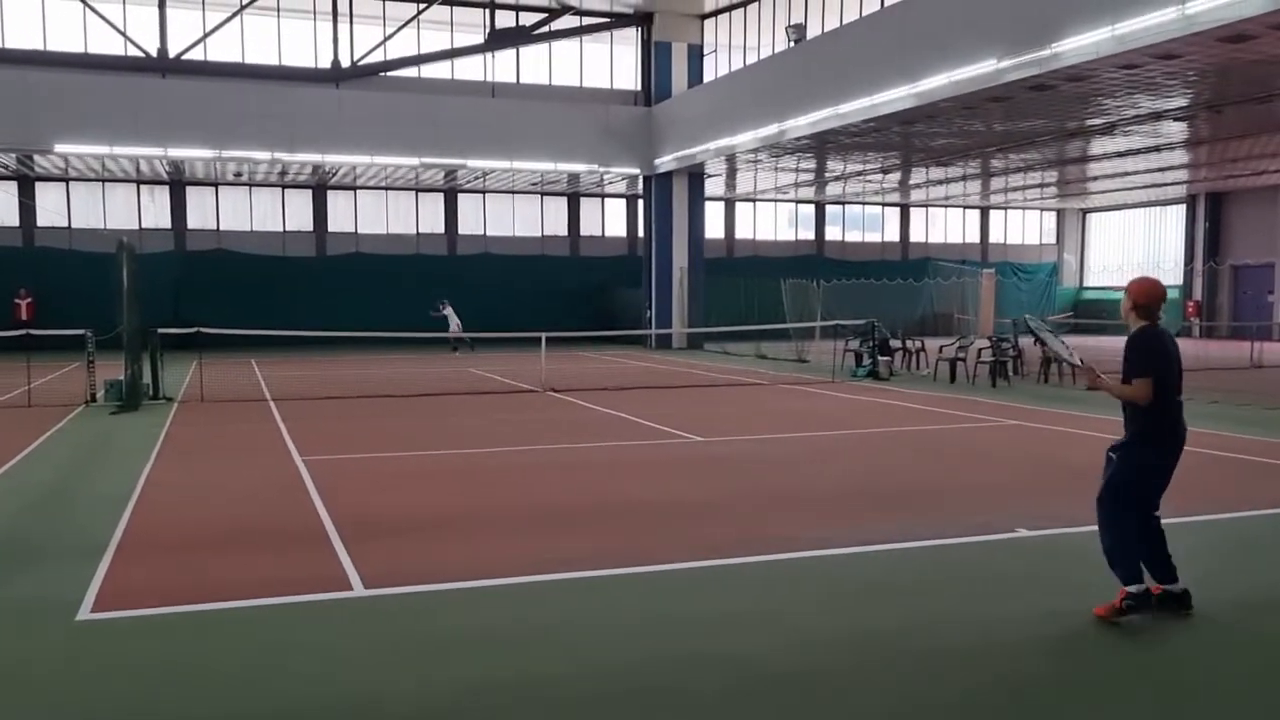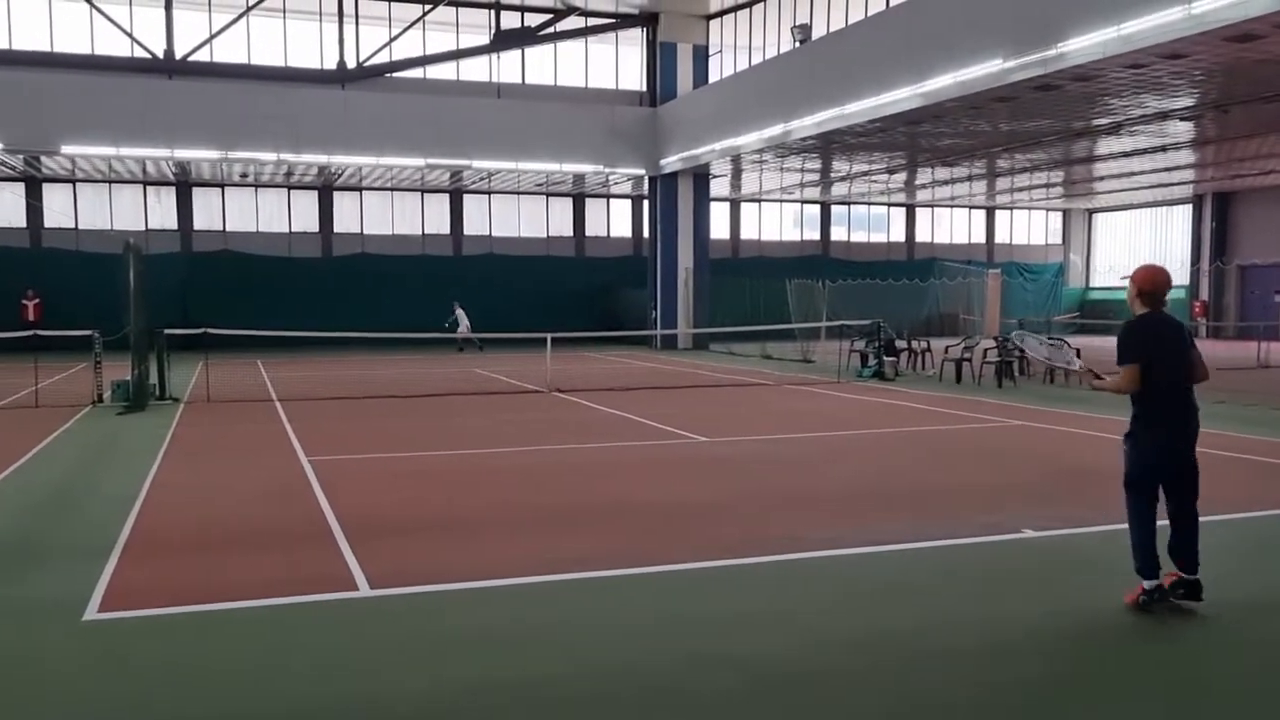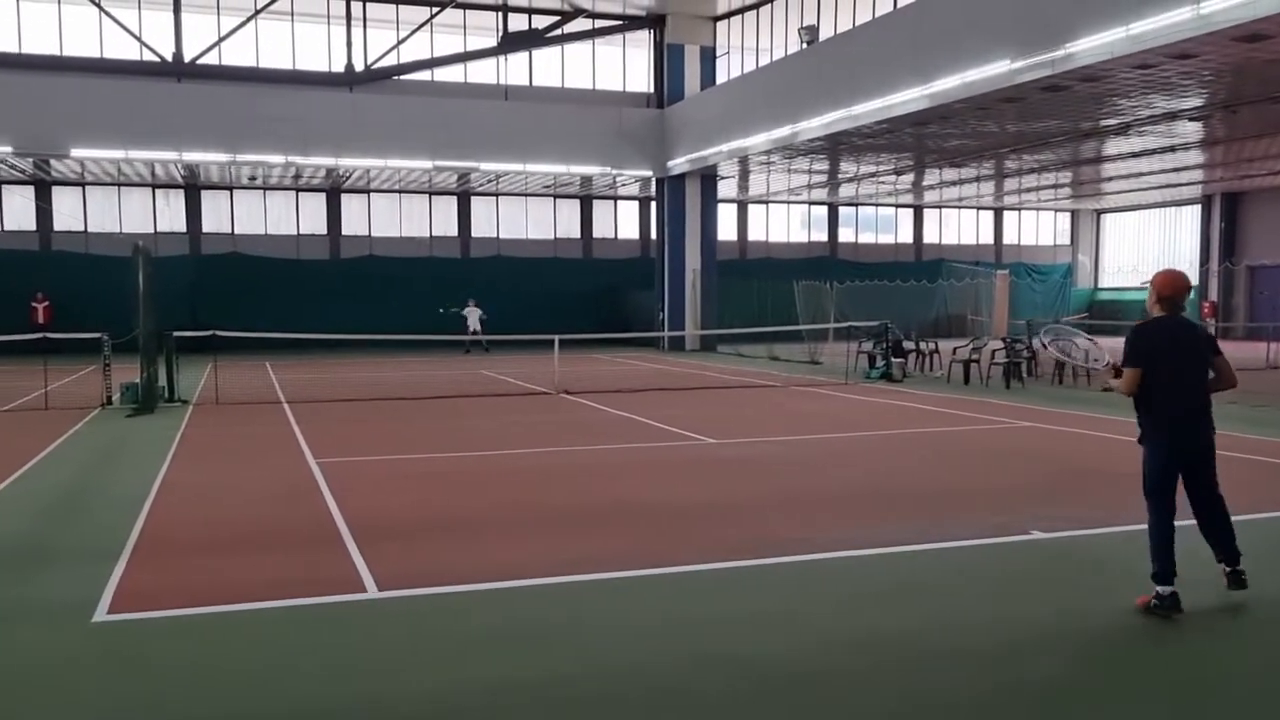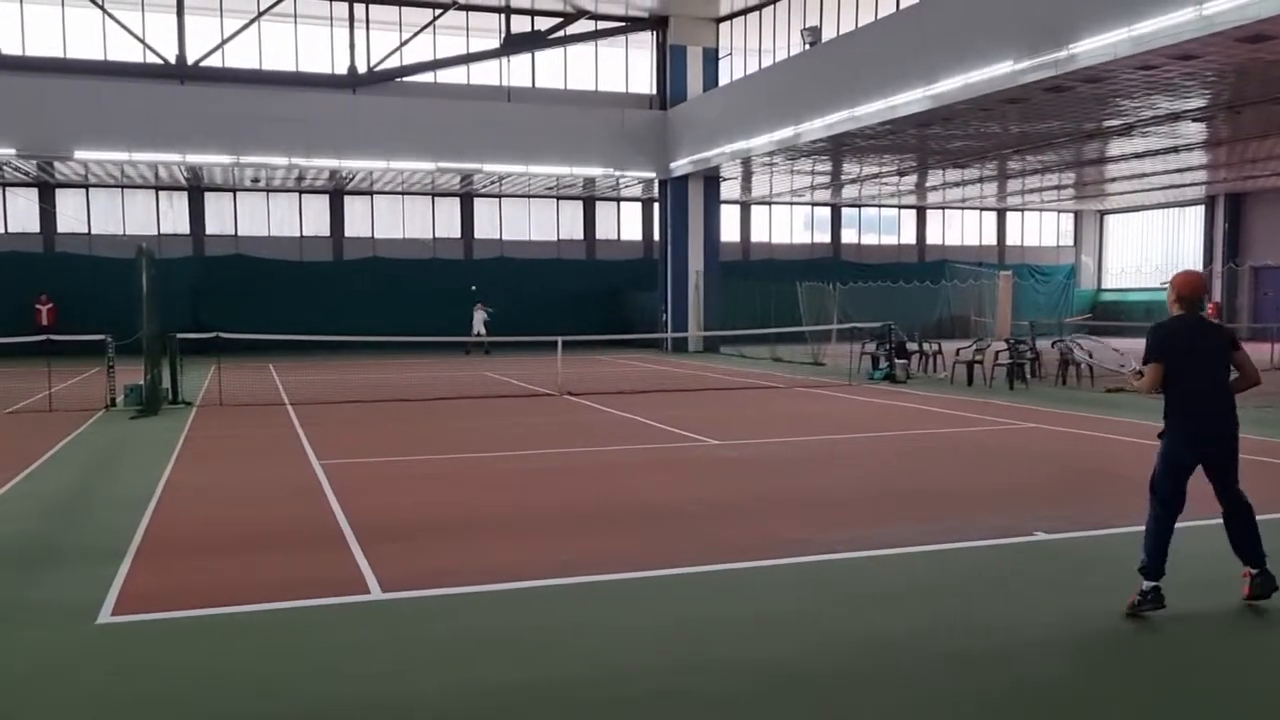
dt=0.2s
person 1, frame 1
left shoulder: (1138, 342)
right shoulder: (1162, 338)
left elbow: (1142, 396)
left wrist: (1104, 384)
right wrist: (1117, 386)
left hip: (1144, 439)
right hip: (1171, 437)
left knee: (1113, 506)
right knee: (1141, 510)
left ankle: (1134, 590)
right ankle: (1171, 590)
person 1, frame 2
left shoulder: (1132, 329)
right shoulder: (1178, 327)
left elbow: (1129, 384)
right elbow: (1201, 372)
left wrist: (1099, 383)
left hip: (1150, 429)
right hip: (1185, 424)
left knee: (1141, 504)
right knee: (1183, 501)
left ankle: (1151, 584)
right ankle: (1187, 578)
person 1, frame 3
left shoulder: (1140, 334)
right shoulder: (1200, 333)
left elbow: (1129, 387)
right elbow: (1228, 379)
left wrist: (1114, 382)
left hip: (1160, 434)
right hip: (1198, 430)
left knee: (1160, 509)
right knee: (1208, 498)
left ankle: (1165, 591)
right ankle: (1232, 567)
person 1, frame 4
left shoulder: (1162, 332)
right shoulder: (1221, 332)
left elbow: (1154, 384)
right elbow: (1250, 377)
left wrist: (1138, 381)
left hip: (1183, 430)
right hip: (1223, 428)
left knee: (1163, 504)
right knee: (1231, 497)
left ankle: (1150, 587)
